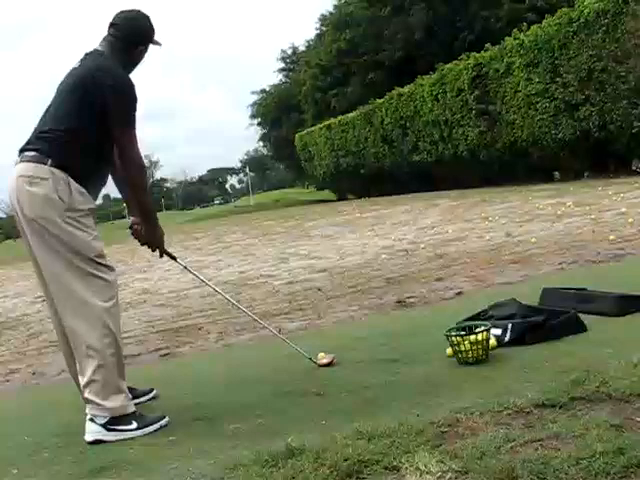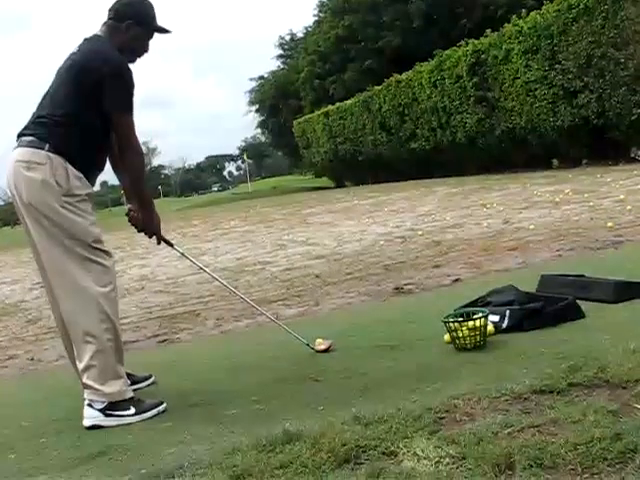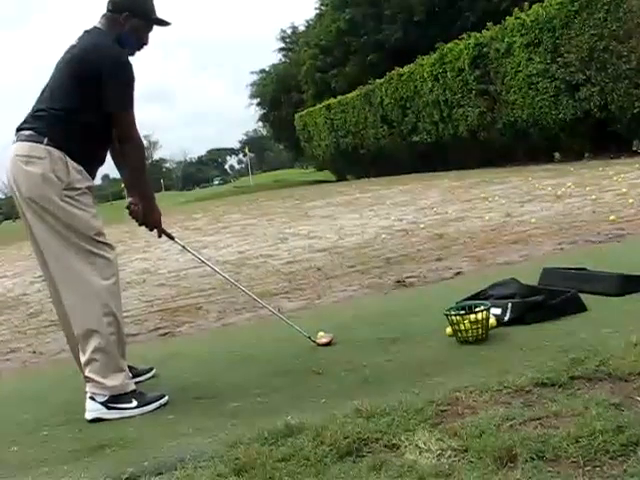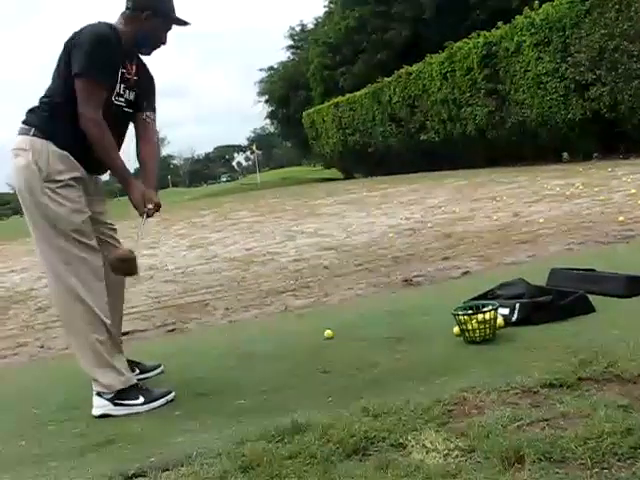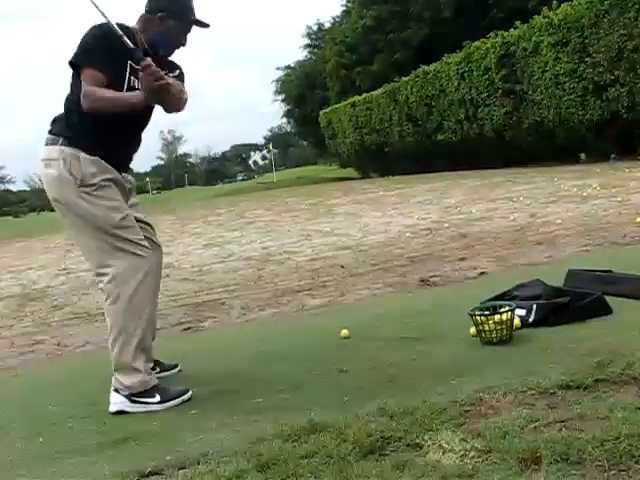
dt=0.5s
person 1, frame 1
left shoulder: (88, 71)
right shoulder: (115, 81)
left elbow: (110, 156)
right elbow: (129, 159)
left wrist: (135, 213)
right wrist: (150, 221)
left hip: (33, 182)
right hip: (51, 186)
left knee: (72, 297)
right knee: (95, 292)
left ankle: (106, 390)
right ankle: (107, 414)
person 1, frame 2
left shoulder: (89, 57)
right shoulder: (111, 65)
left elbow: (109, 142)
right elbow: (127, 144)
left wrist: (132, 201)
right wrist: (146, 207)
left hip: (32, 168)
right hip: (50, 171)
left knee: (71, 282)
right knee: (92, 278)
left ankle: (103, 376)
right ankle: (105, 398)
person 1, frame 3
left shoulder: (88, 50)
right shoulder: (111, 58)
left elbow: (111, 136)
right elbow: (128, 138)
left wrist: (135, 194)
right wrist: (148, 201)
left hip: (31, 162)
right hip: (49, 166)
left knee: (71, 276)
right knee: (94, 272)
left ankle: (104, 368)
right ankle: (108, 392)
person 1, frame 4
left shoulder: (140, 73)
right shoulder: (97, 41)
left elbow: (147, 131)
right elbow: (89, 117)
left wrist: (148, 187)
right wrist: (129, 182)
left hip: (77, 166)
right hip: (45, 158)
left knee: (105, 262)
right knee: (78, 270)
left ankle: (111, 360)
right ankle: (111, 388)
person 1, frame 5
left shoulder: (167, 66)
right shoulder: (105, 37)
left elbow: (176, 101)
right elbow: (89, 98)
left wrist: (159, 84)
right wrist: (135, 97)
left hip: (108, 168)
right hip: (76, 164)
left knee: (146, 253)
right knee: (130, 263)
left ankle: (133, 358)
right ankle: (132, 387)
